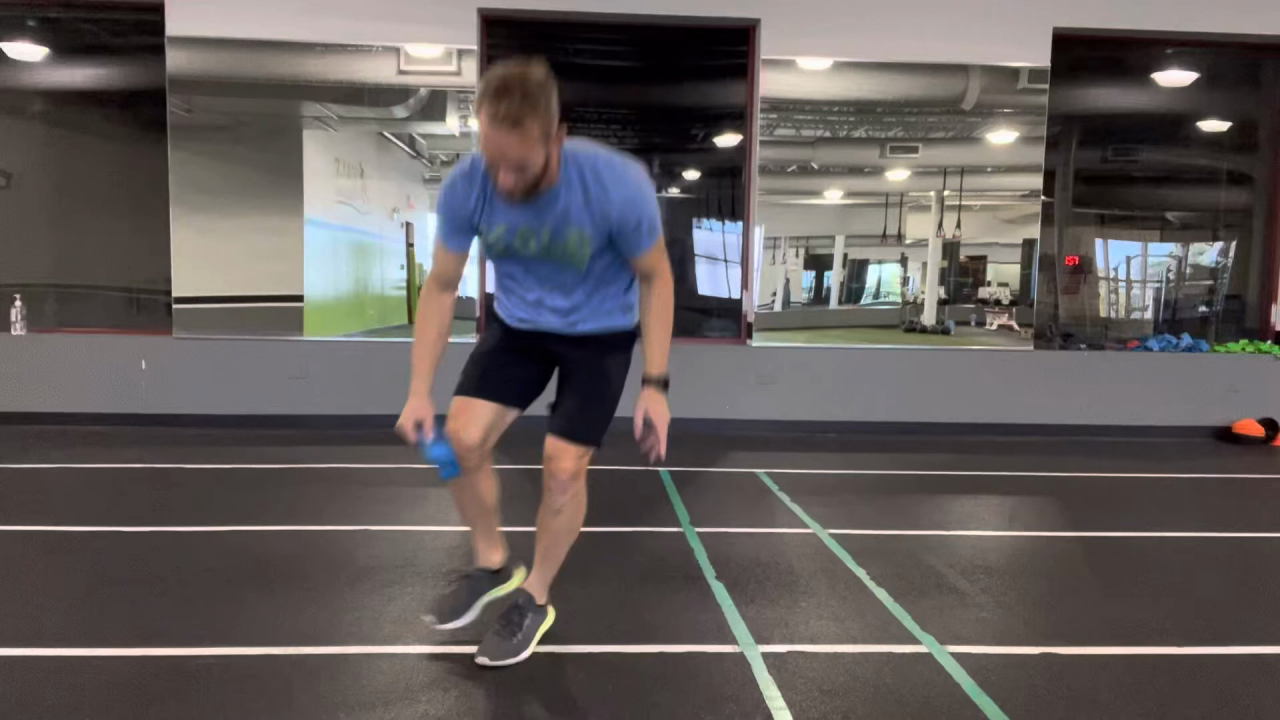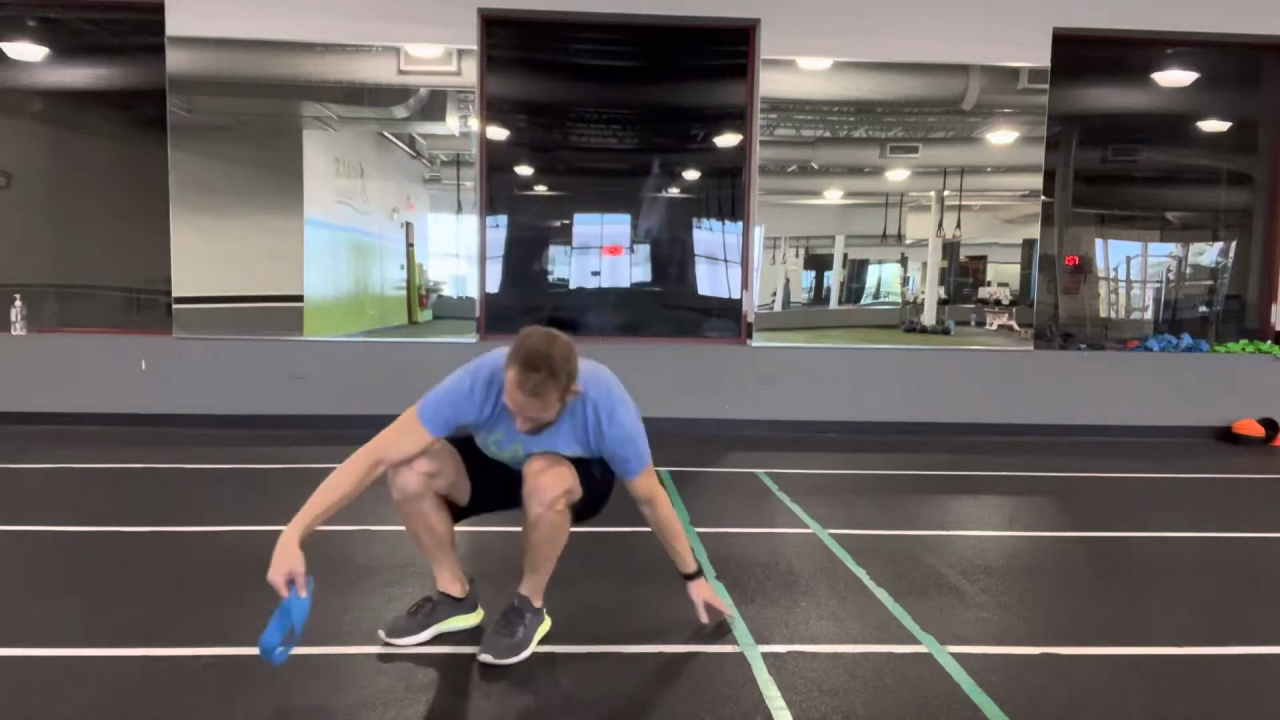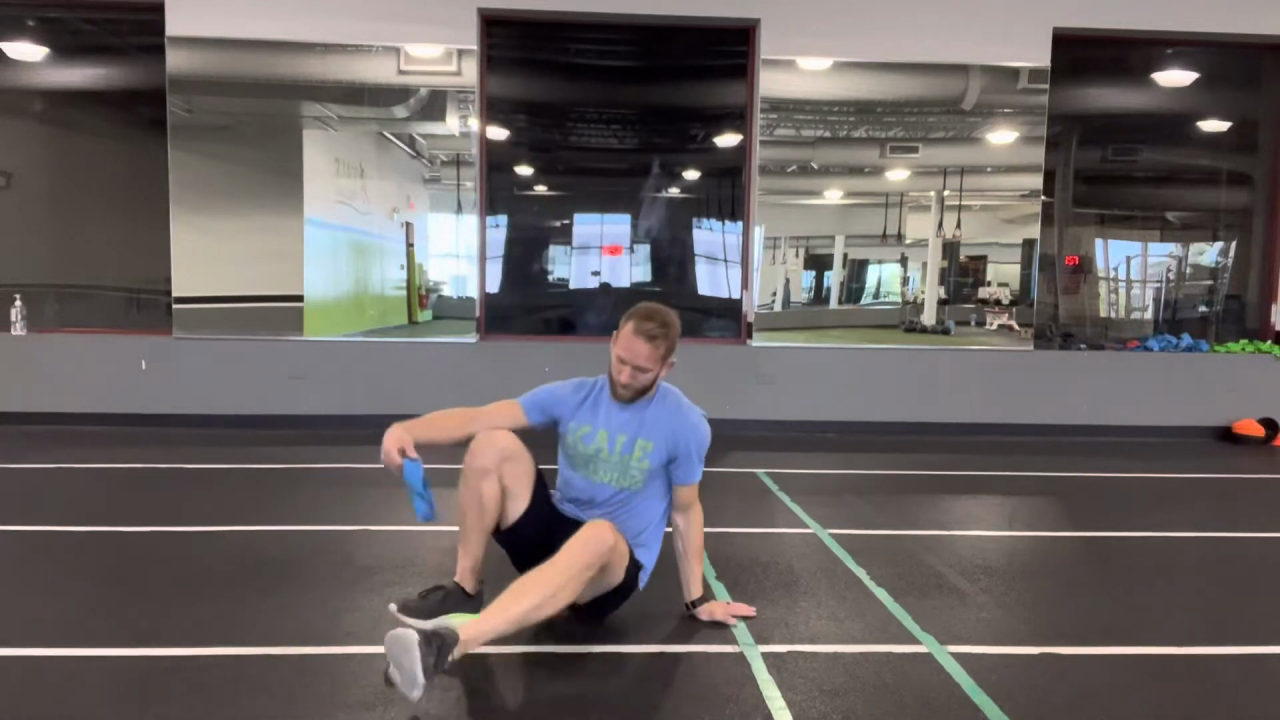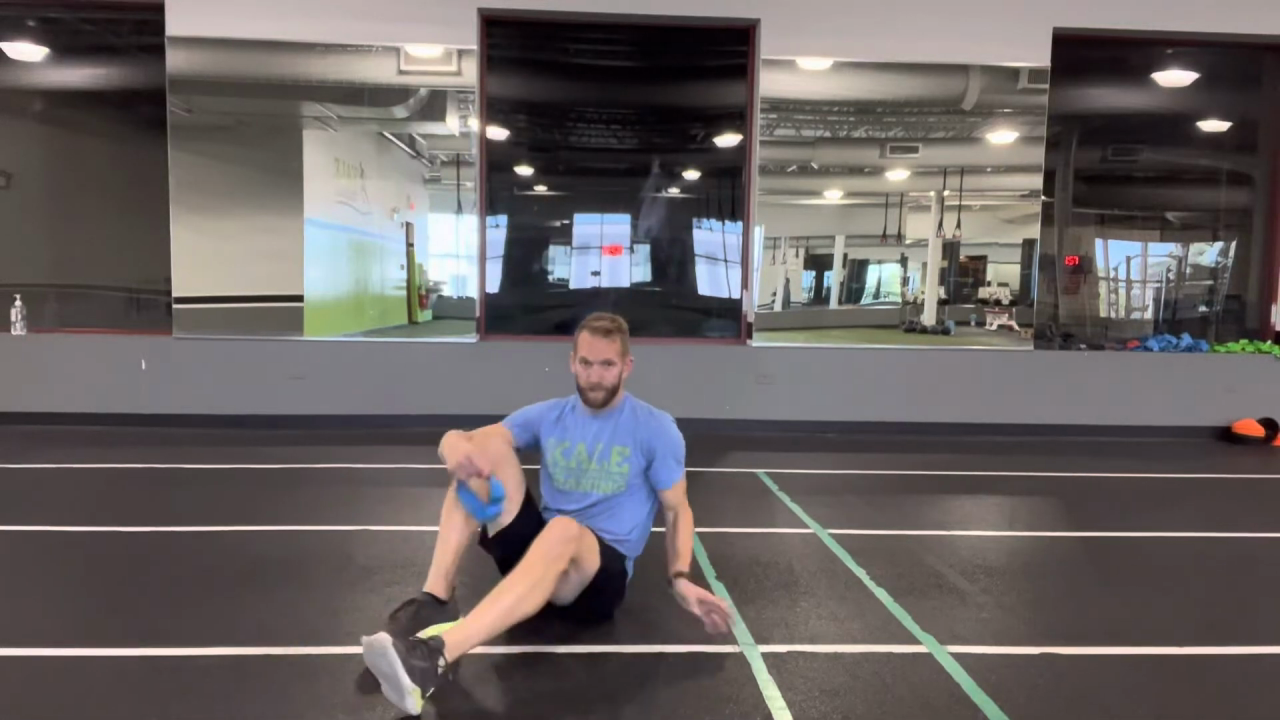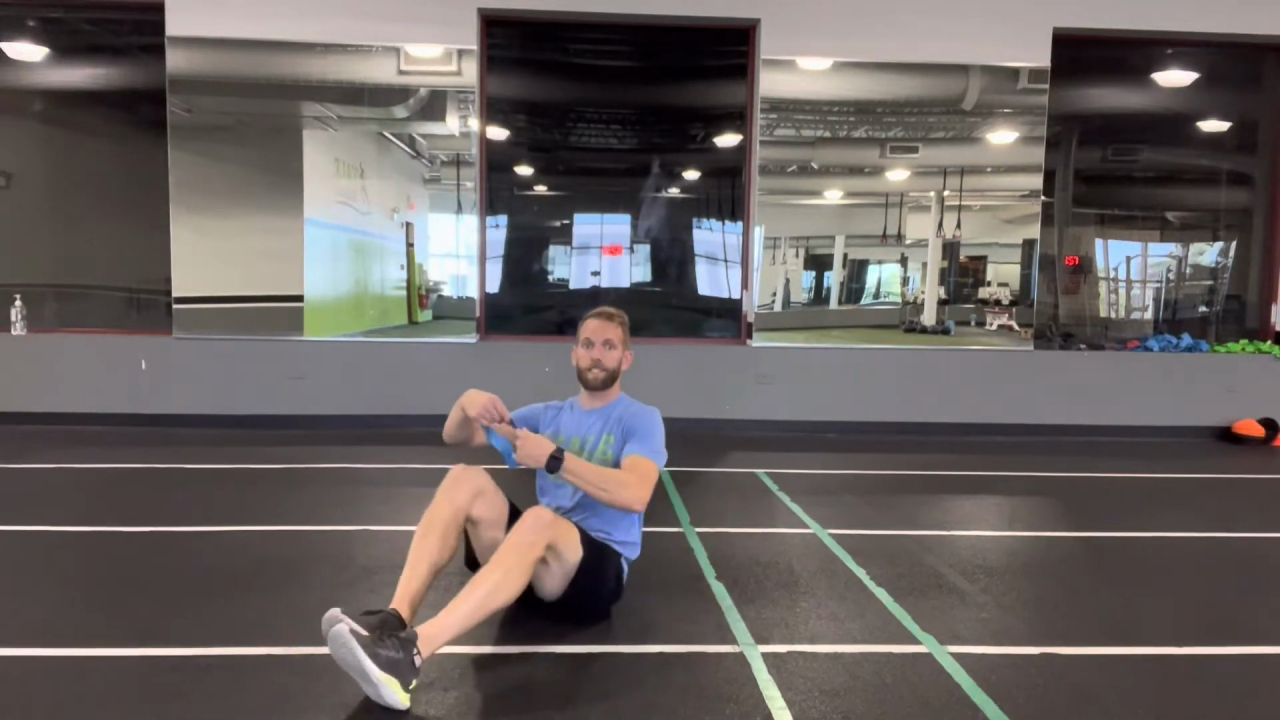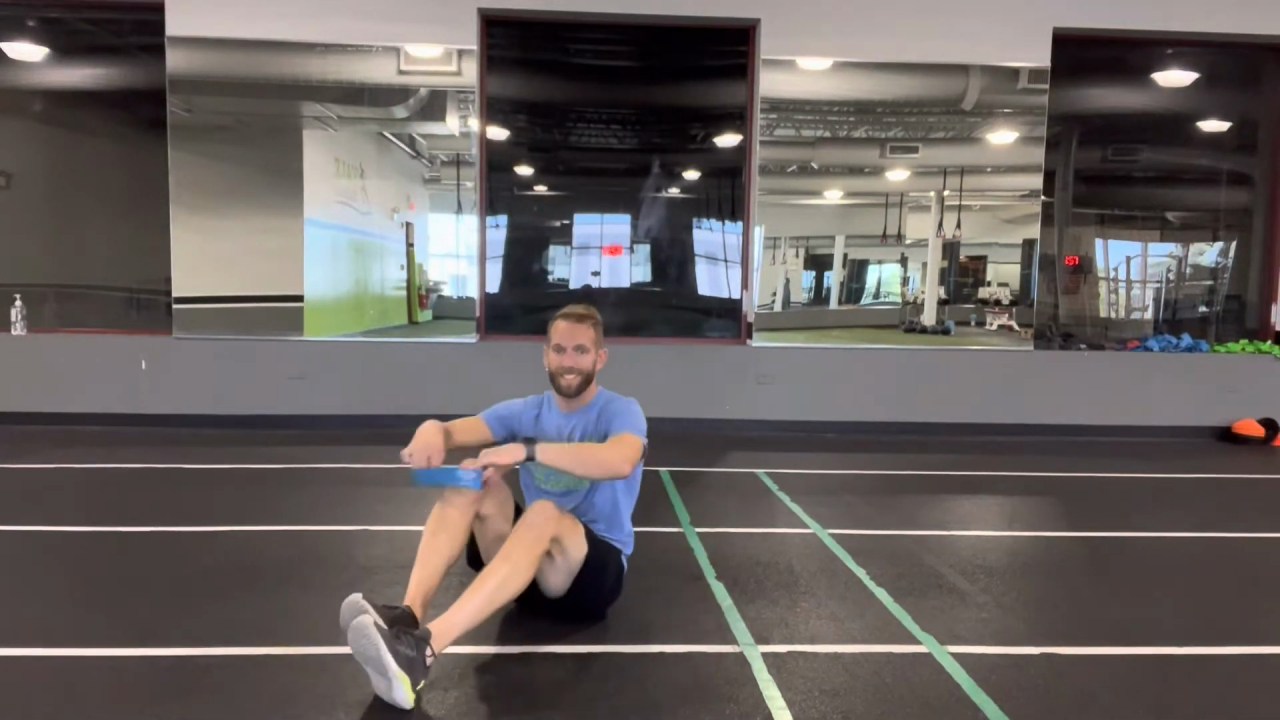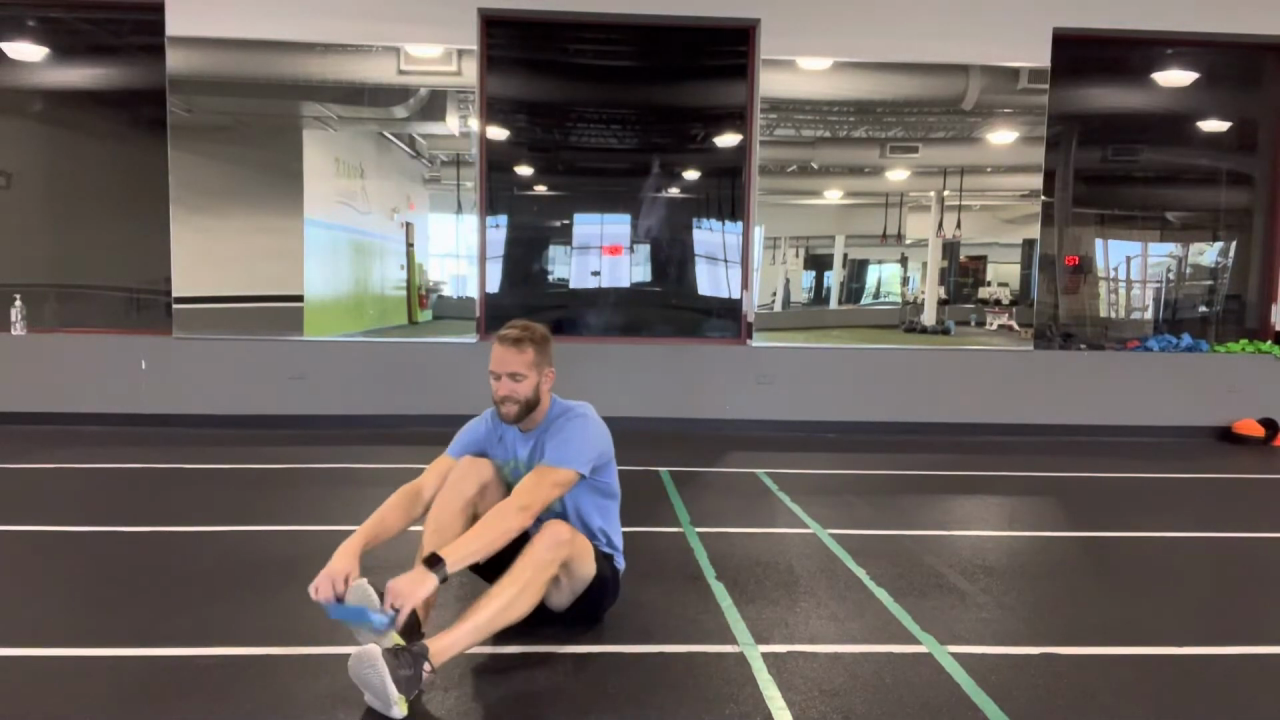
dt=0.5s
person 1, frame 1
left shoulder: (616, 182)
right shoulder: (467, 184)
left elbow: (655, 279)
right elbow: (440, 288)
left wrist: (654, 383)
right wrist: (419, 392)
left hip: (601, 330)
right hip: (518, 321)
left knee: (563, 465)
right knee: (463, 438)
left ankle: (533, 598)
right ankle: (491, 563)
person 1, frame 2
left shoulder: (609, 414)
right shoulder: (479, 383)
left elbow: (649, 496)
right elbow: (376, 456)
left wrist: (692, 575)
right wrist: (293, 534)
left hip: (580, 470)
right hip: (499, 463)
left knee: (543, 480)
right knee: (409, 473)
left ankle: (529, 606)
right ankle: (454, 596)
person 1, frame 3
left shoulder: (687, 424)
right shoulder: (572, 396)
left elbow: (685, 511)
right elbow: (474, 419)
left wrist: (696, 599)
right wrist: (408, 429)
left hip: (616, 565)
right hip: (550, 534)
left knee: (596, 538)
right knee: (494, 446)
left ankle: (446, 643)
right ankle: (464, 594)
person 1, frame 4
left shoulder: (656, 429)
right shoulder: (549, 415)
left elbow: (678, 510)
right elbow: (464, 439)
left wrist: (680, 577)
right wrist: (456, 445)
left hip: (600, 570)
right hip: (533, 549)
left knee: (565, 531)
right knee: (486, 451)
left ankle: (433, 658)
right ankle: (435, 602)
person 1, frame 5
left shoulder: (642, 419)
right shoulder: (549, 415)
left elbow: (634, 494)
right elbow: (457, 437)
left wrist: (553, 458)
right wrist: (467, 403)
left hip: (598, 568)
right hip: (534, 559)
left knee: (539, 520)
right knee: (466, 479)
left ankle: (411, 651)
right ankle: (395, 618)
person 1, frame 6
left shoulder: (620, 411)
right shoulder: (525, 411)
left elbow: (619, 462)
right elbow: (452, 434)
left wrist: (529, 449)
right wrist: (431, 432)
left hip: (594, 569)
right hip: (528, 561)
left knee: (543, 513)
left ankle: (423, 648)
right ankle: (408, 615)
person 1, frame 7
left shoulder: (578, 427)
right shoulder: (487, 426)
left elbow: (521, 510)
right elbow: (419, 492)
left wrist: (432, 568)
right wrist: (352, 548)
left hip: (588, 574)
right hip: (520, 558)
left knee: (556, 534)
right knee: (471, 468)
left ankle: (420, 661)
right ankle: (410, 621)
